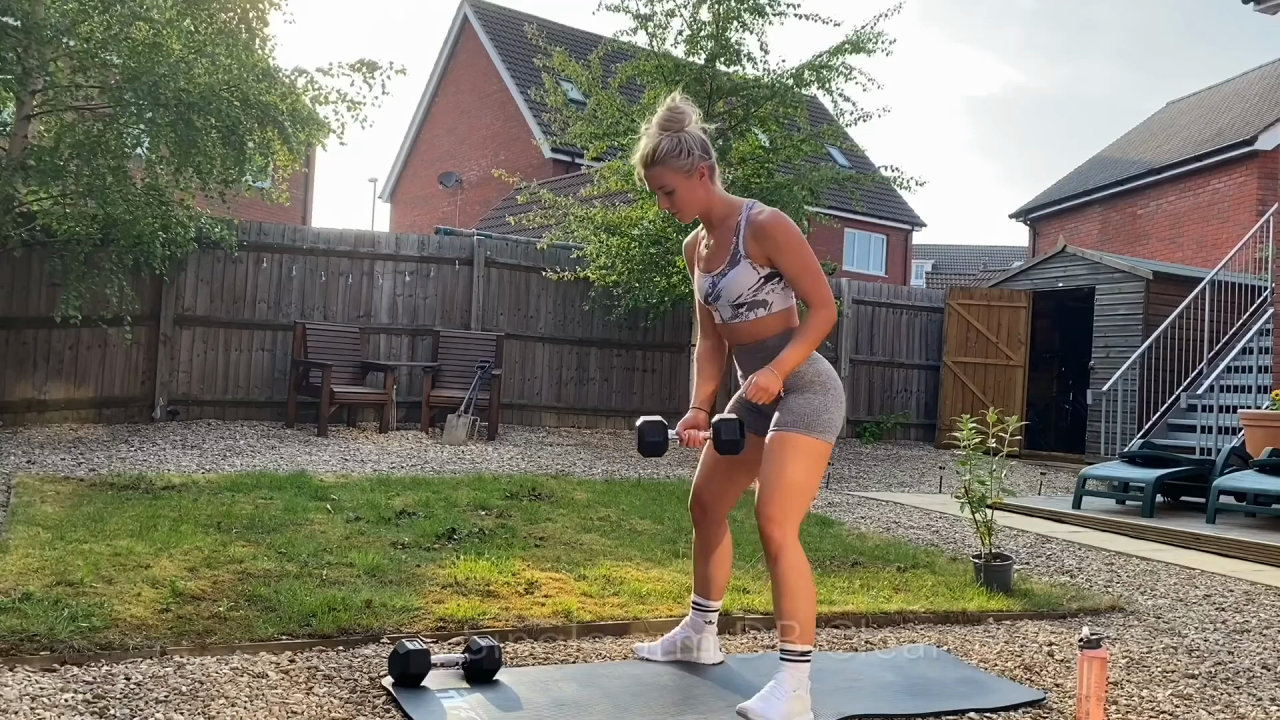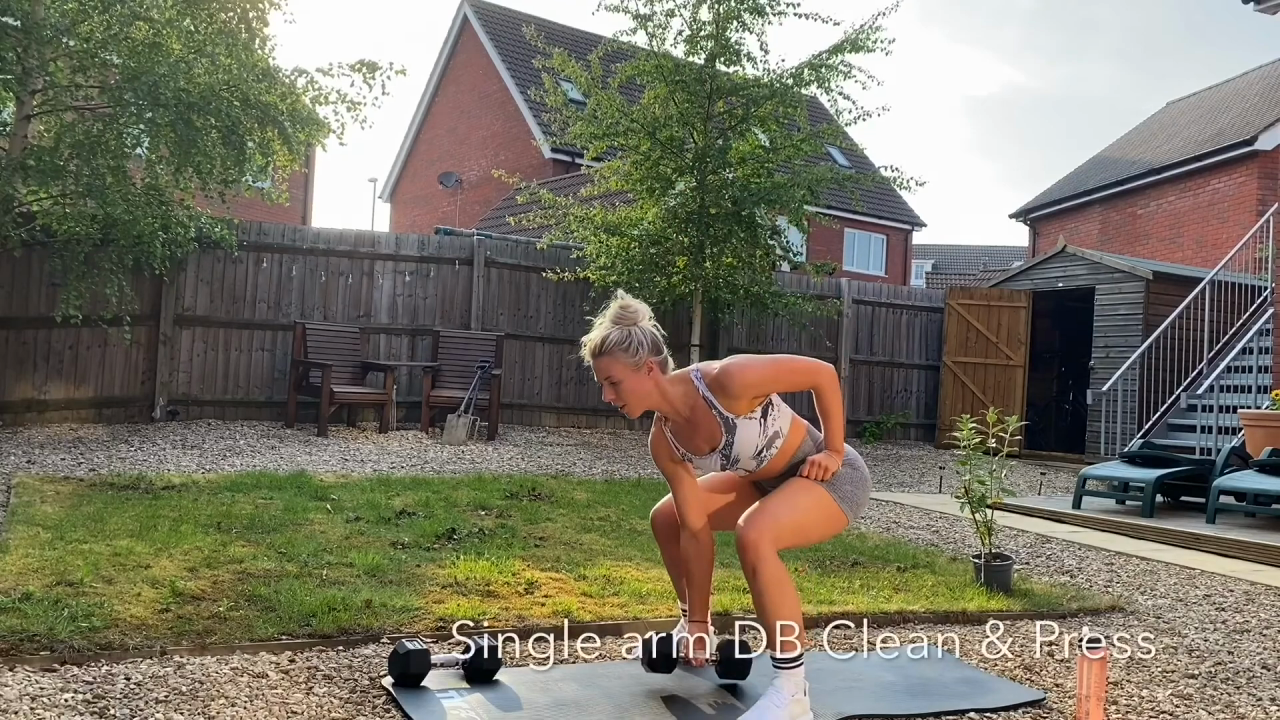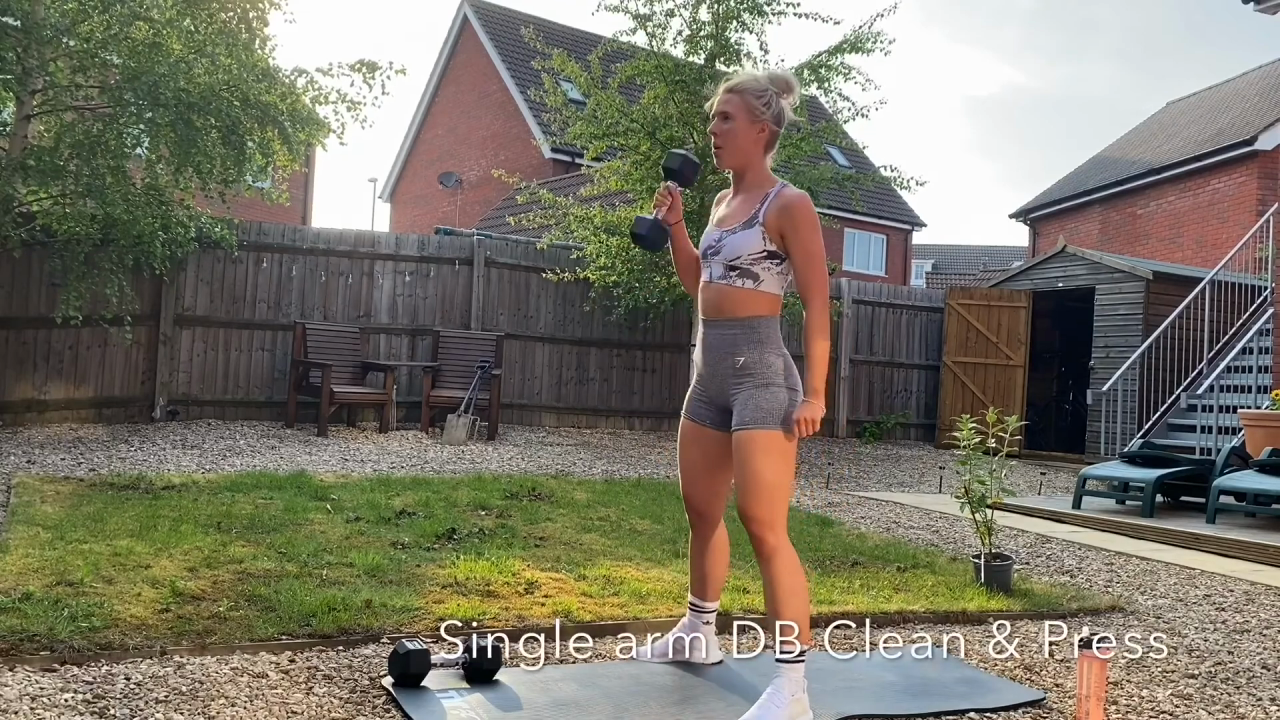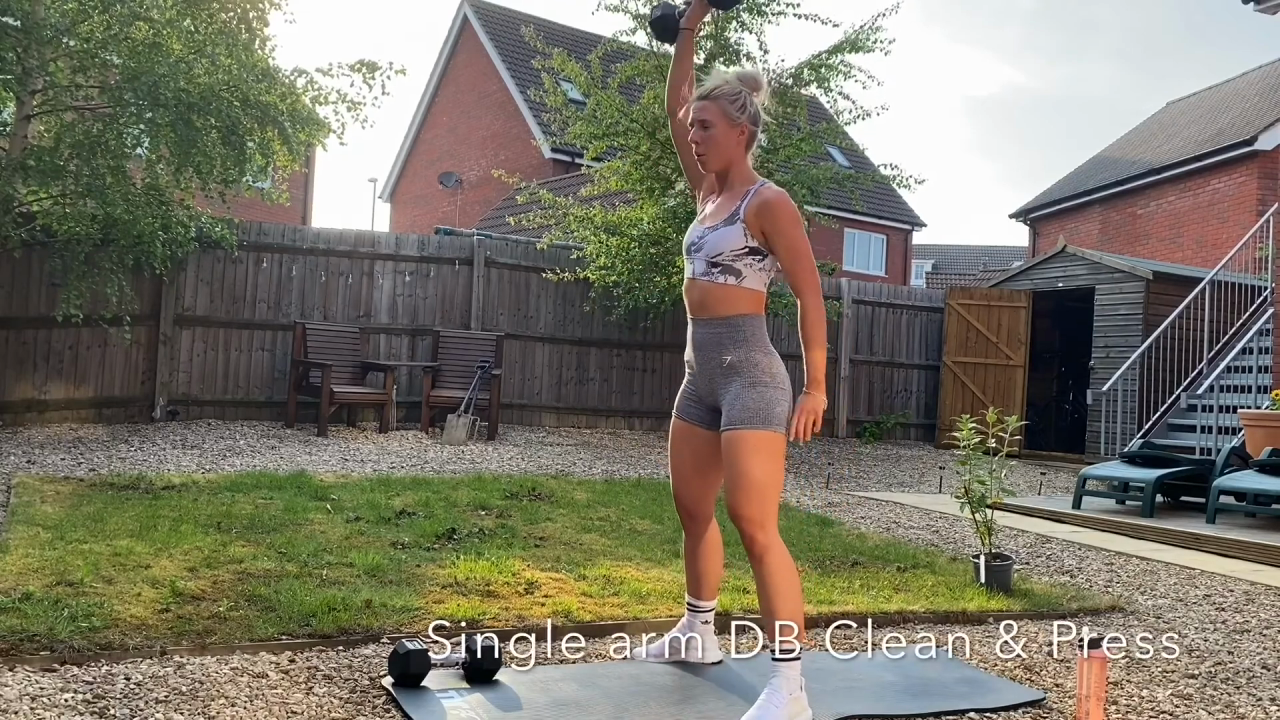
dt=0.7s
person 1, frame 1
left shoulder: (764, 225)
right shoulder: (696, 247)
left elbow: (824, 308)
right elbow: (710, 338)
left wrist: (777, 371)
right wrist: (698, 409)
left hip: (804, 389)
right hip: (755, 395)
left knee: (775, 525)
right knee: (706, 505)
right ankle: (700, 635)
person 1, frame 2
left shoulder: (727, 380)
right shoulder: (664, 440)
left elbow: (823, 373)
right elbow: (696, 529)
left wrist: (835, 449)
right wrist: (699, 620)
left hip: (832, 475)
right hip: (772, 479)
left knee: (754, 535)
right knee: (665, 519)
right ankle: (692, 634)
person 1, frame 3
left shoulder: (788, 205)
right shoulder: (723, 202)
left elbow: (818, 303)
right elbow: (691, 281)
left wrist: (814, 392)
right wrist: (673, 224)
left hip: (760, 373)
right hip: (709, 374)
left knee: (763, 525)
right knee: (700, 509)
right ankle: (699, 634)
person 1, frame 4
left shoulder: (768, 202)
right shoulder: (710, 190)
left elbow: (811, 297)
right elbow: (675, 110)
left wrist: (816, 387)
left hip: (749, 373)
right hip: (700, 373)
left knee: (755, 526)
right knee: (692, 509)
right ankle: (698, 633)
